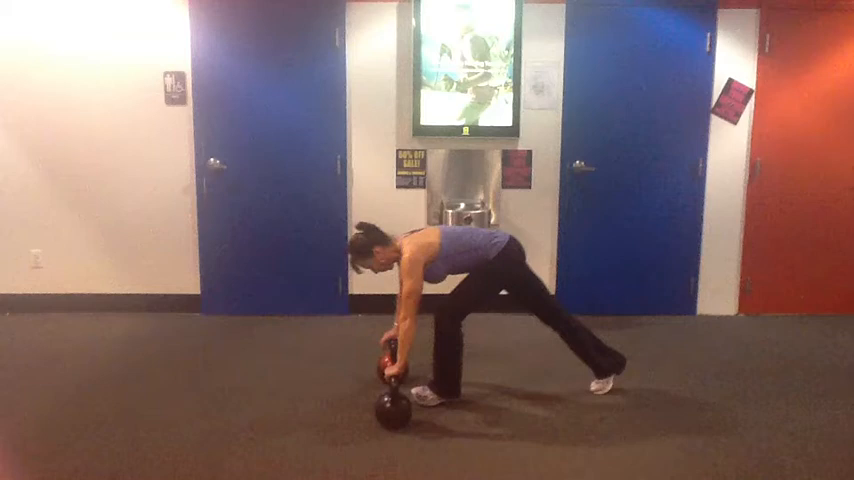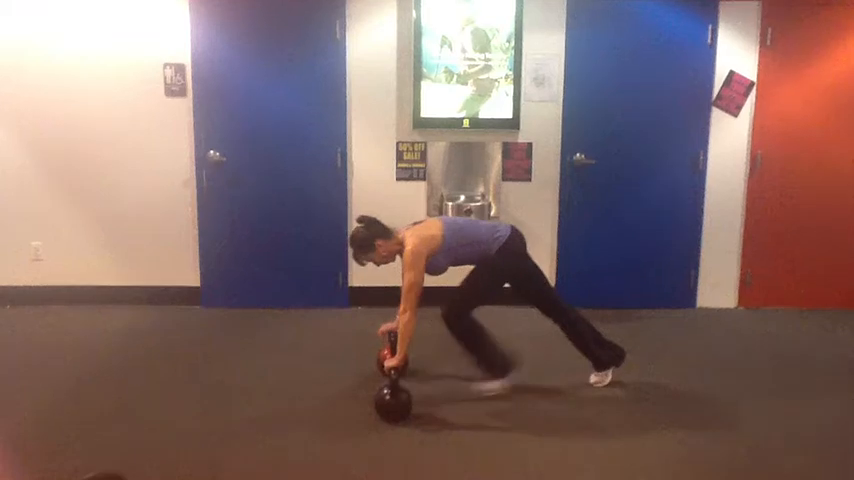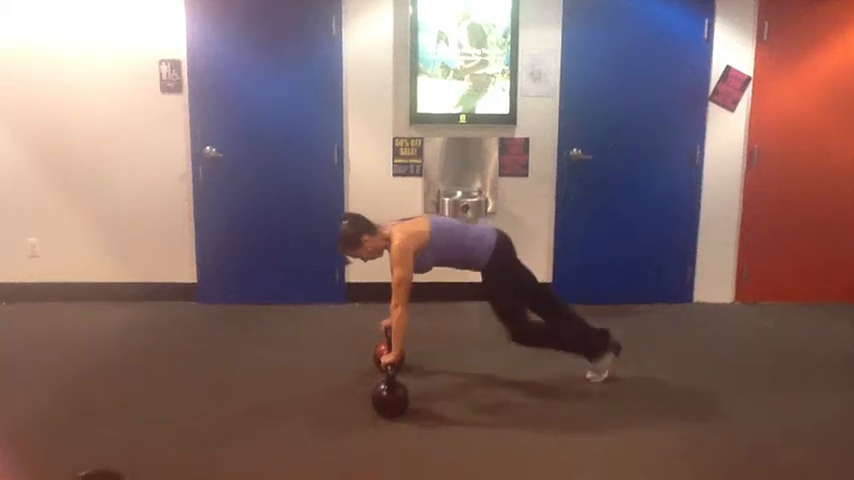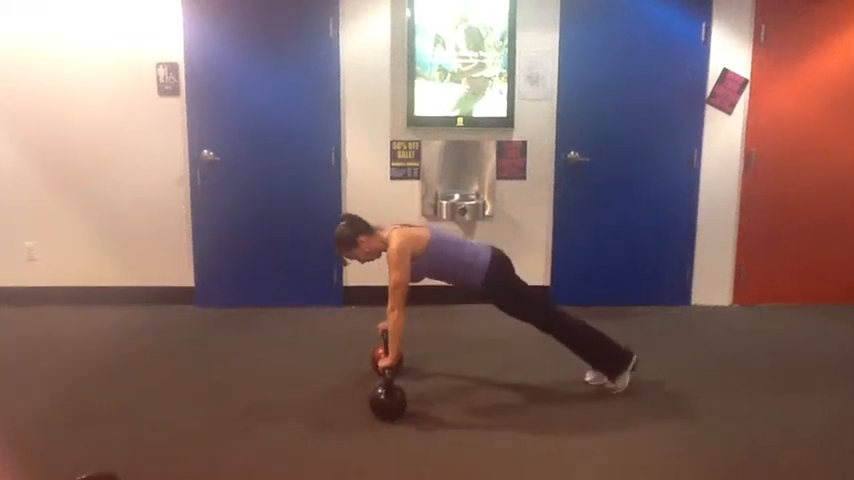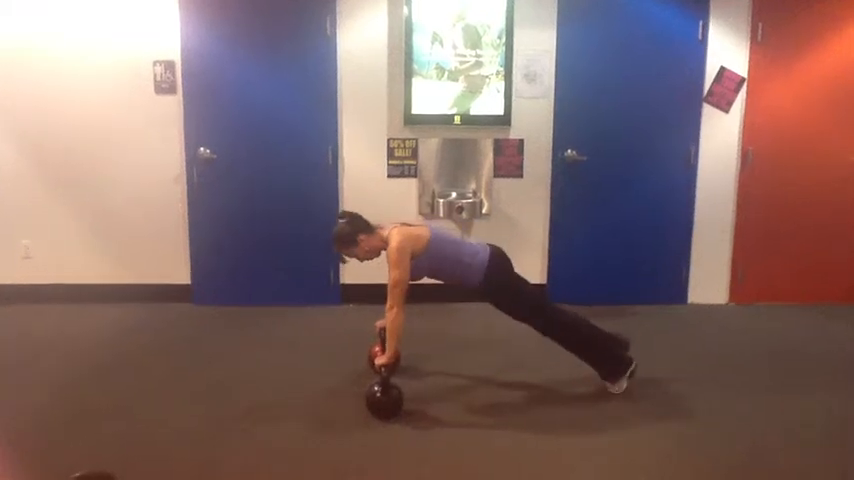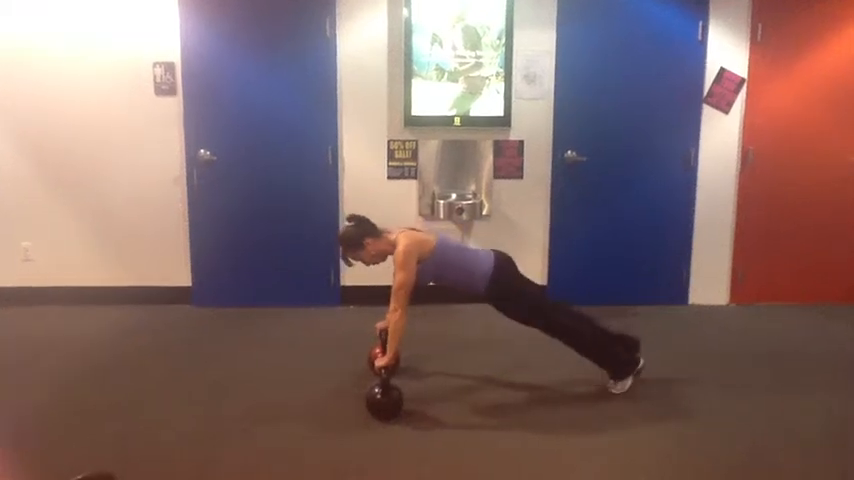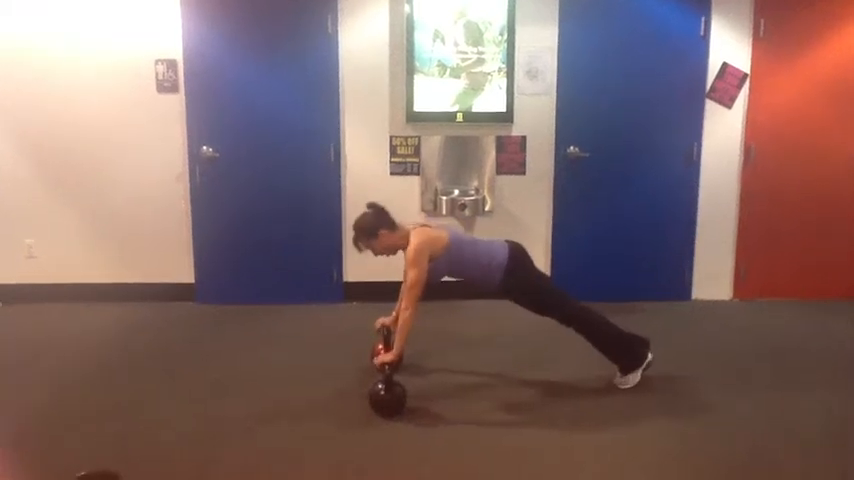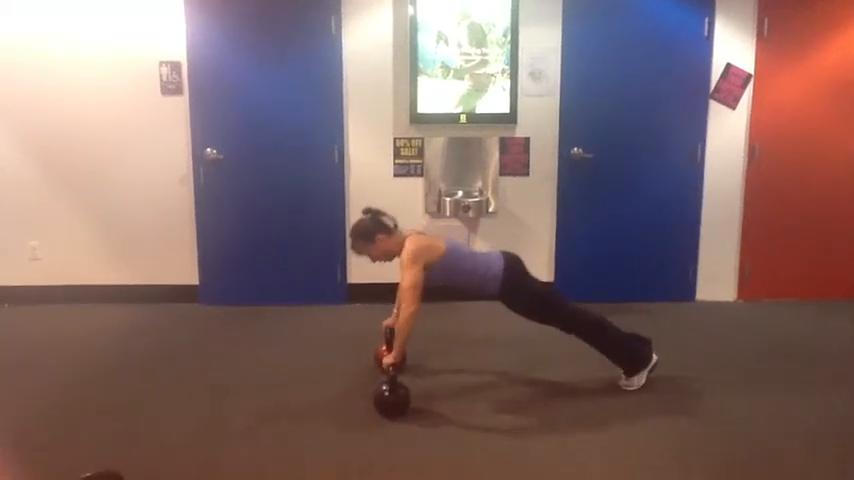
dt=0.2s
person 1, frame 1
left shoulder: (410, 254)
right shoulder: (402, 247)
left elbow: (409, 315)
right elbow: (405, 298)
left wrist: (399, 365)
right wrist: (397, 329)
left hip: (500, 256)
right hip: (505, 252)
left knee: (447, 317)
right knee: (551, 313)
left ankle: (444, 388)
right ankle: (608, 365)
person 1, frame 2
left shoulder: (414, 246)
right shoulder: (405, 239)
left elbow: (410, 307)
right elbow: (409, 291)
left wrist: (399, 357)
right wrist: (398, 323)
left hip: (503, 248)
right hip: (506, 243)
left knee: (455, 313)
right knee: (551, 305)
left ankle: (499, 371)
right ankle: (607, 358)
person 1, frame 3
left shoulder: (401, 243)
right shoulder: (394, 233)
left elbow: (400, 303)
left wrist: (395, 353)
right wrist: (395, 319)
left hip: (493, 254)
right hip: (492, 247)
left knee: (519, 330)
right knee: (546, 303)
left ankle: (600, 346)
right ankle: (601, 348)
person 1, frame 4
left shoulder: (397, 246)
right shoulder: (393, 236)
left elbow: (396, 306)
left wrist: (392, 357)
right wrist: (392, 323)
left hip: (490, 272)
right hip: (488, 264)
left knee: (546, 318)
right knee: (544, 313)
left ankle: (618, 361)
right ankle: (606, 361)
person 1, frame 5
left shoulder: (397, 245)
right shoulder: (392, 235)
left elbow: (396, 305)
left wrist: (388, 355)
right wrist: (388, 321)
left hip: (488, 272)
right hip: (487, 263)
left knee: (545, 318)
right knee: (544, 310)
left ankle: (618, 367)
right ankle: (611, 346)
person 1, frame 6
left shoulder: (404, 249)
right shoulder: (399, 240)
left elbow: (399, 308)
right elbow: (399, 297)
left wrist: (389, 356)
right wrist: (388, 322)
left hip: (494, 278)
right hip: (493, 269)
left knee: (551, 320)
right knee: (553, 313)
left ankle: (625, 365)
right ankle: (625, 347)
person 1, frame 7
left shoulder: (417, 245)
right shoulder: (411, 237)
left elbow: (411, 305)
right elbow: (409, 284)
left wrist: (395, 352)
right wrist: (393, 317)
left hip: (509, 269)
right hip: (505, 261)
left knee: (565, 311)
right knee: (564, 309)
left ankle: (634, 358)
right ankle: (633, 348)
person 1, frame 8
left shoulder: (411, 252)
right shoulder: (409, 242)
left elbow: (410, 308)
right elbow: (411, 289)
left wrist: (396, 353)
right wrist: (395, 317)
left hip: (505, 277)
right hip: (501, 270)
left knee: (566, 317)
right knee: (565, 315)
left ankle: (638, 359)
right ankle: (636, 349)
